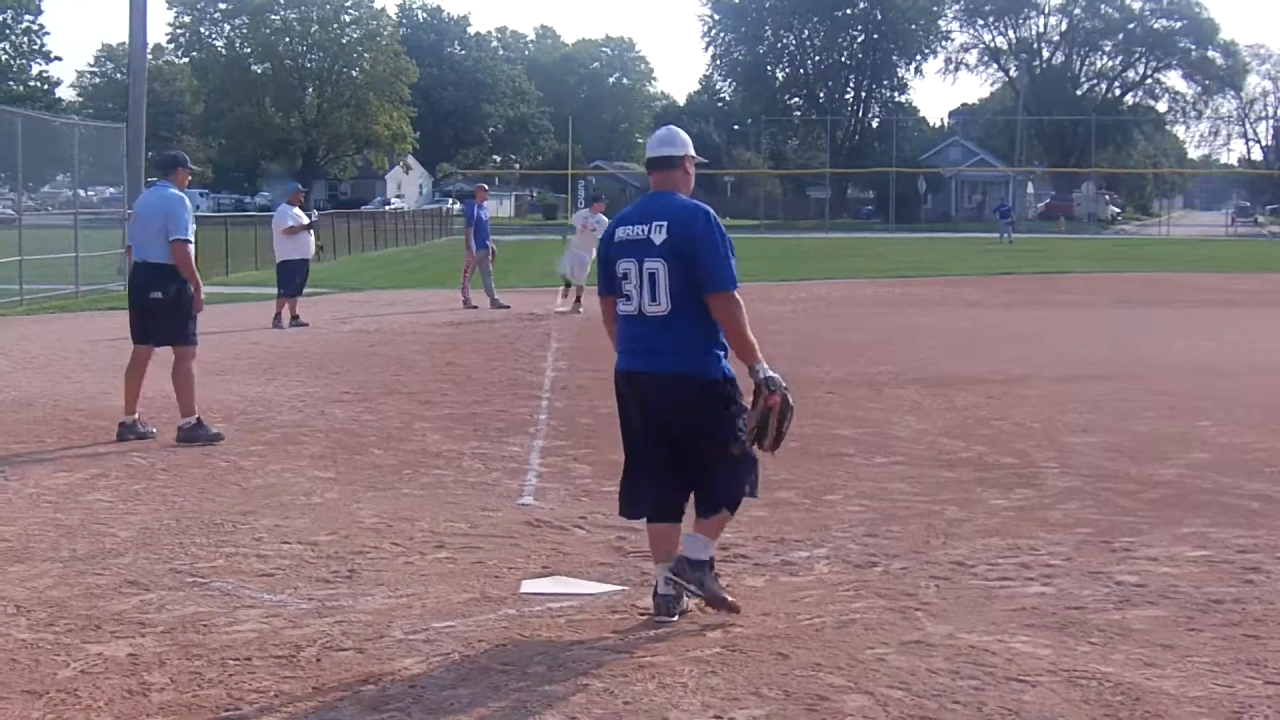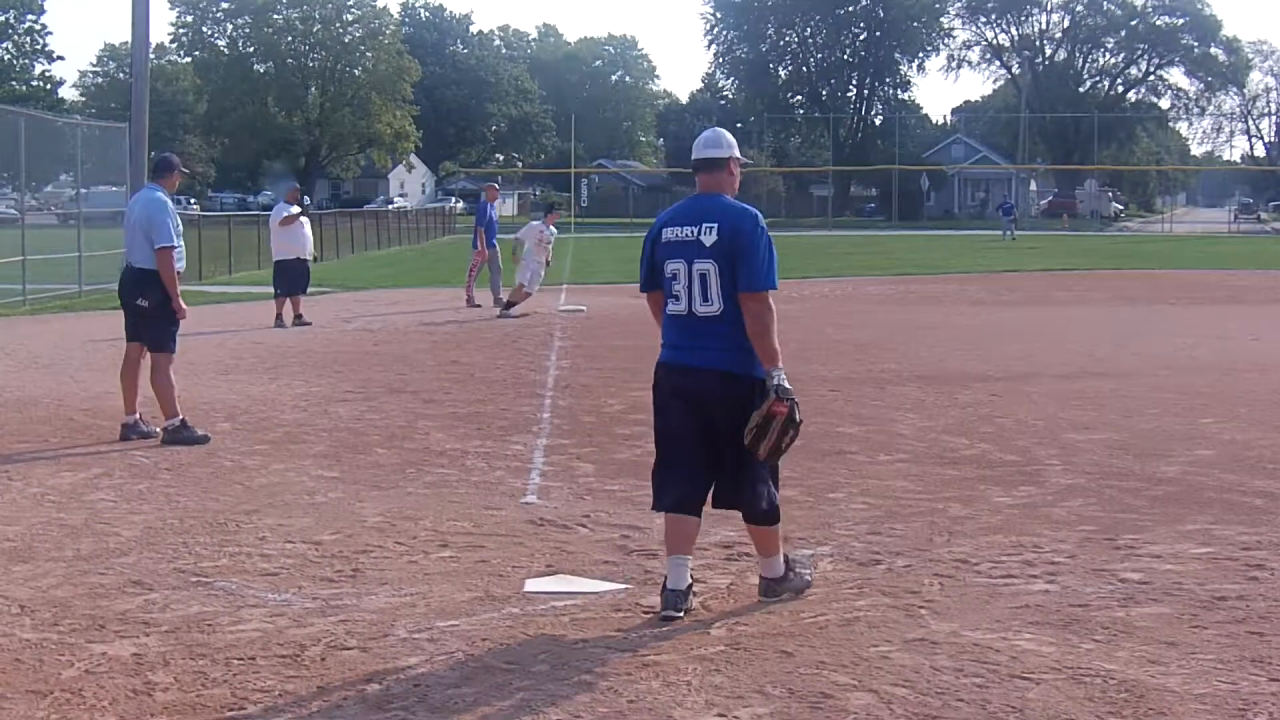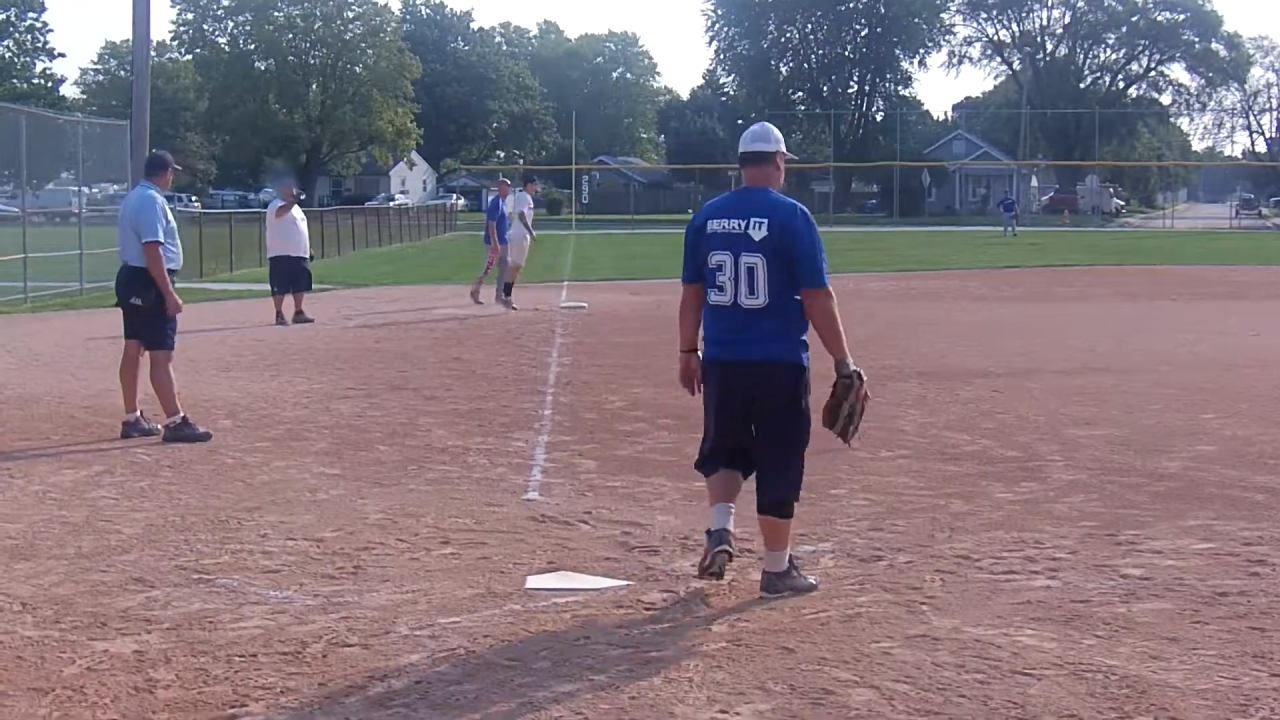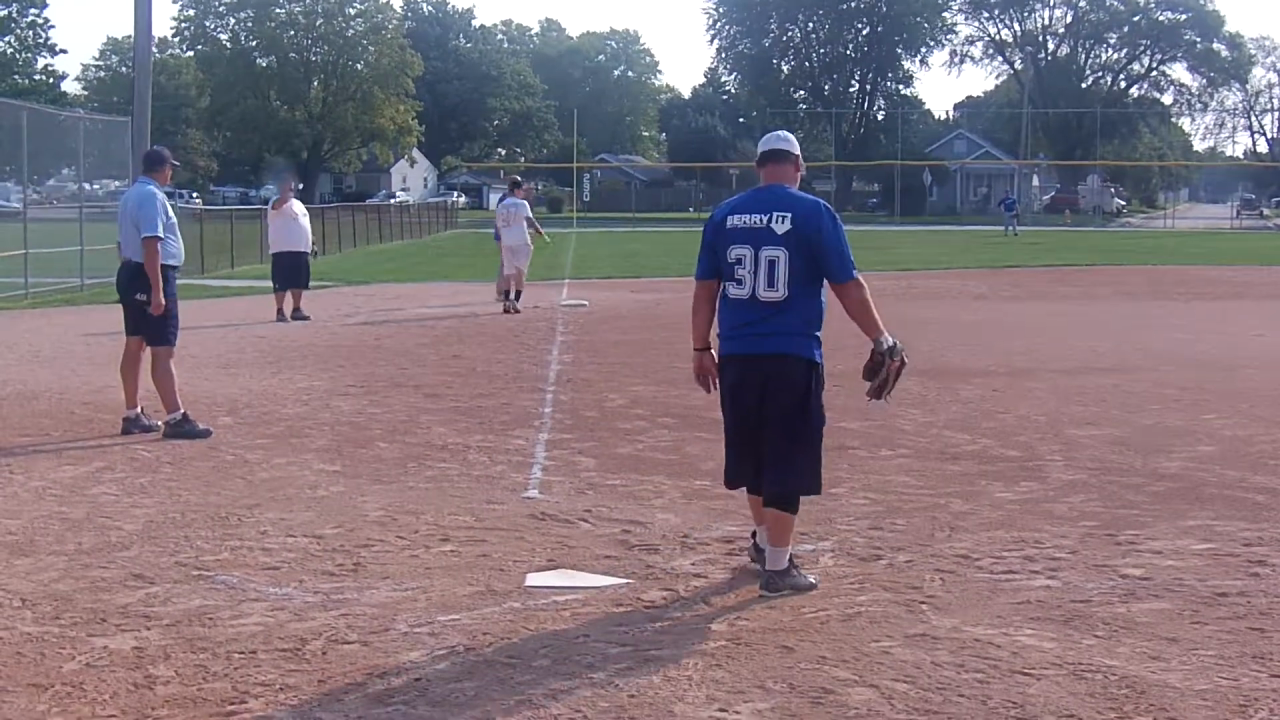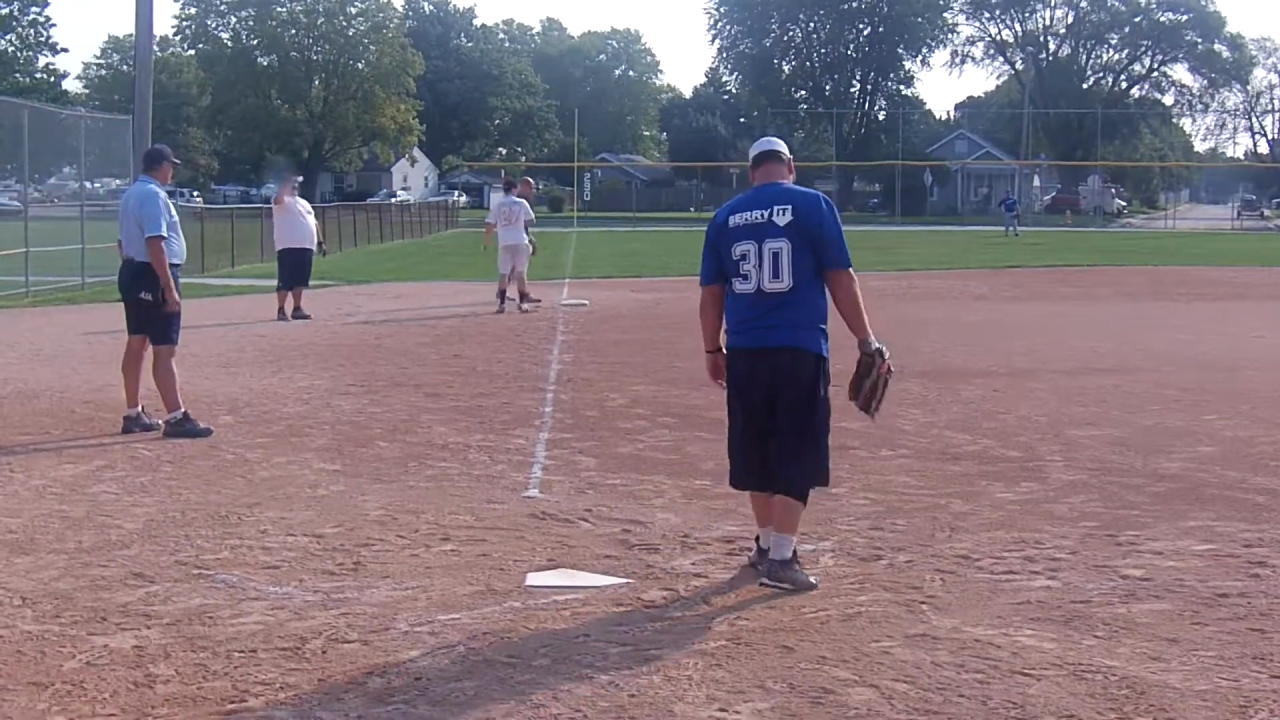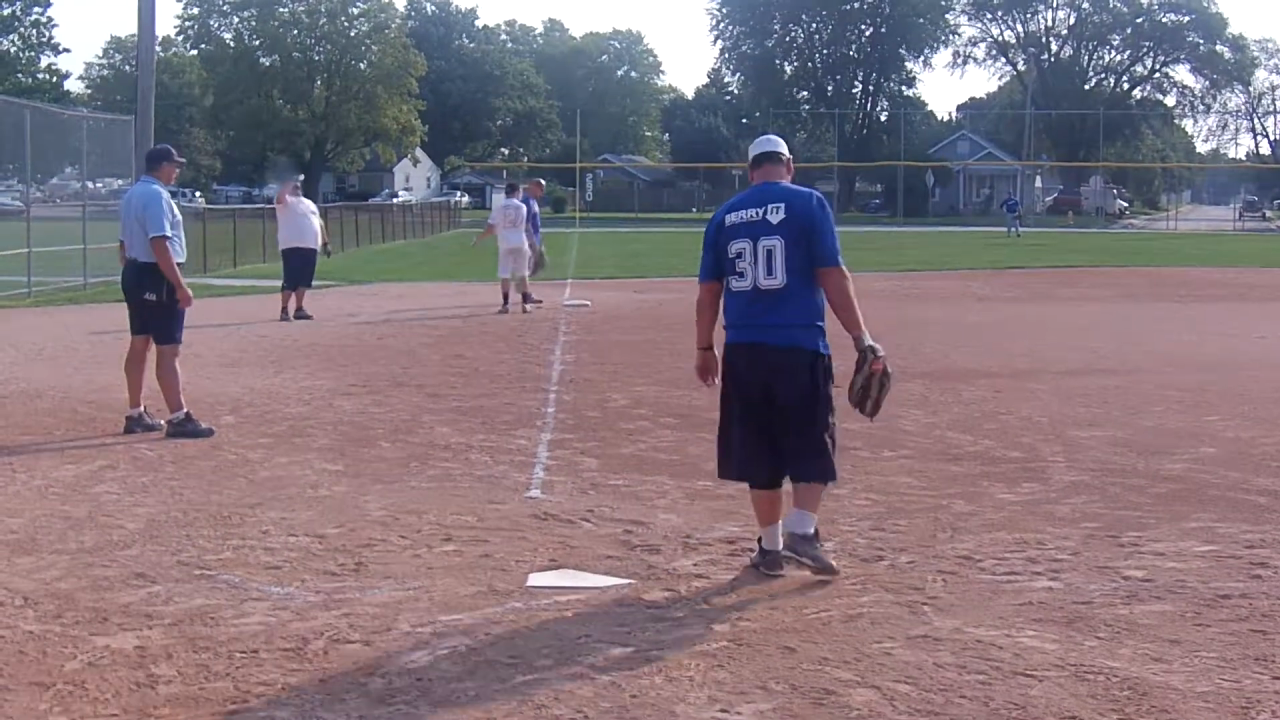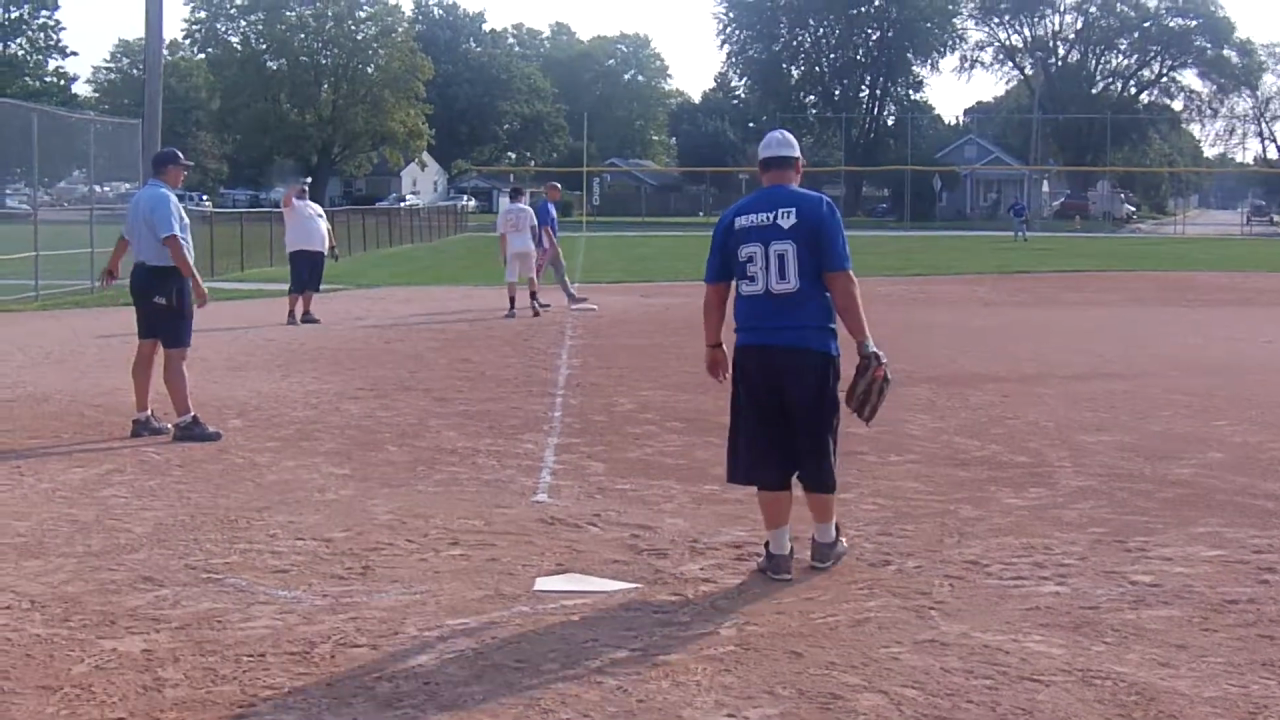
dt=0.3s
person 1, frame 1
left shoulder: (618, 226)
right shoulder: (698, 218)
left elbow: (609, 306)
right elbow: (723, 303)
right wrist: (759, 367)
left hip: (635, 374)
right hip: (695, 374)
left knee: (659, 479)
right knee: (731, 466)
left ankle: (669, 589)
right ankle: (694, 561)
person 1, frame 2
left shoulder: (663, 225)
right shoulder: (745, 221)
right elbow: (756, 305)
right wrist: (775, 372)
left hip: (676, 371)
right hip: (737, 372)
left knee: (681, 480)
right knee: (754, 477)
left ankle: (676, 586)
right ankle: (775, 573)
person 1, frame 3
left shoulder: (706, 216)
right shoulder: (792, 216)
left elbow: (692, 293)
right elbow: (818, 298)
left wrist: (689, 352)
right wrist: (844, 362)
left hip: (720, 361)
right hip: (778, 363)
left knee: (724, 453)
right knee: (779, 464)
left ankle: (719, 529)
right ankle: (777, 569)
person 1, frame 4
left shoulder: (724, 215)
right shoulder: (814, 212)
left elbow: (705, 290)
right elbow: (848, 286)
left wrist: (701, 349)
right wrist: (881, 338)
left hip: (737, 356)
right hip: (793, 356)
left knee: (752, 454)
right knee: (788, 460)
left ankle: (764, 544)
right ankle: (777, 567)
person 1, frame 5
left shoulder: (725, 216)
right shoulder: (813, 205)
left elbow: (711, 293)
right elbow: (840, 280)
left wrist: (713, 349)
right wrist: (866, 340)
left hip: (745, 352)
right hip: (800, 350)
left knee: (755, 452)
right knee: (796, 455)
left ankle: (767, 547)
right ankle: (780, 558)
person 1, frame 6
left shoulder: (725, 215)
right shoulder: (808, 203)
left elbow: (708, 291)
right elbow: (833, 276)
left wrist: (704, 348)
right wrist: (860, 337)
left hip: (743, 349)
right hip: (799, 346)
left knee: (760, 451)
right knee: (810, 447)
left ankle: (771, 548)
right ankle: (801, 534)
person 1, frame 7
left shoulder: (733, 217)
right shoulder: (818, 207)
left elbow: (715, 291)
right elbow: (840, 282)
left wrist: (713, 345)
right wrist: (864, 343)
left hip: (754, 352)
right hip: (811, 349)
left knee: (768, 457)
right knee: (817, 451)
left ankle: (779, 553)
right ankle: (824, 542)
person 2, frame 1
left shoulder: (142, 200)
right shoulder: (177, 200)
left elbow: (130, 249)
right elbow: (180, 249)
right wrist: (197, 286)
left hip: (140, 279)
right hip: (167, 281)
left knee: (140, 353)
right knee: (185, 352)
left ankle: (130, 422)
right ankle: (189, 423)
person 2, frame 2
left shoulder: (136, 200)
right shoulder: (161, 204)
right elbow: (164, 257)
right wrist: (176, 298)
left hip: (132, 281)
right hip: (152, 285)
left knee: (134, 352)
right knee: (162, 358)
left ankle: (131, 421)
right ankle: (174, 425)
person 2, frame 3
left shoulder: (132, 198)
right shoulder: (152, 201)
right elbow: (152, 251)
right wrist: (170, 293)
left hip: (129, 279)
right hip: (148, 283)
left knee: (132, 350)
right knee: (161, 355)
left ankle: (132, 419)
right ankle: (175, 422)
person 2, frame 4
left shoulder: (130, 195)
right shoulder: (152, 196)
right elbow: (151, 246)
right wrist: (157, 290)
left hip: (129, 275)
right hip: (151, 279)
left knee: (134, 346)
right knee: (163, 351)
left ankle: (133, 416)
right ankle: (176, 419)
person 2, frame 5
left shoulder: (130, 194)
right shoulder: (154, 195)
left elbow: (123, 242)
right elbow: (155, 246)
right wrist: (169, 288)
left hip: (131, 274)
right hip: (154, 277)
left knee: (136, 345)
right knee: (165, 350)
left ankle: (134, 414)
right ankle: (176, 418)
person 2, frame 6
left shoulder: (131, 195)
right shoulder: (157, 195)
left elbow: (124, 243)
right elbow: (160, 245)
left wrist: (129, 277)
right wrist: (181, 286)
left hip: (135, 274)
right hip: (157, 277)
left knee: (139, 345)
right knee: (168, 350)
left ankle: (136, 415)
right ankle: (179, 419)
person 2, frame 7
left shoulder: (139, 198)
right shoulder: (164, 198)
left elbow: (126, 239)
right elbow: (173, 244)
left wrist: (111, 266)
right wrist: (196, 282)
left hip: (142, 277)
right hip: (167, 280)
left knee: (147, 349)
right knee: (176, 353)
left ankle: (143, 418)
right ankle: (185, 422)
